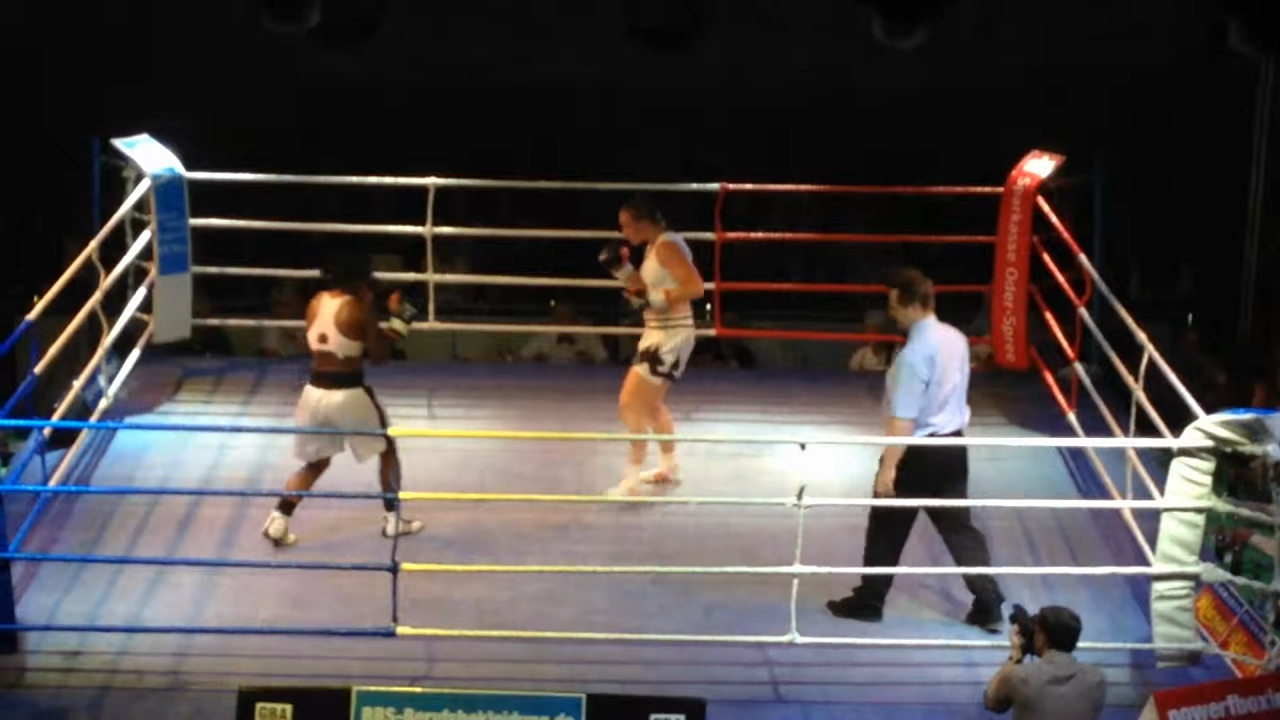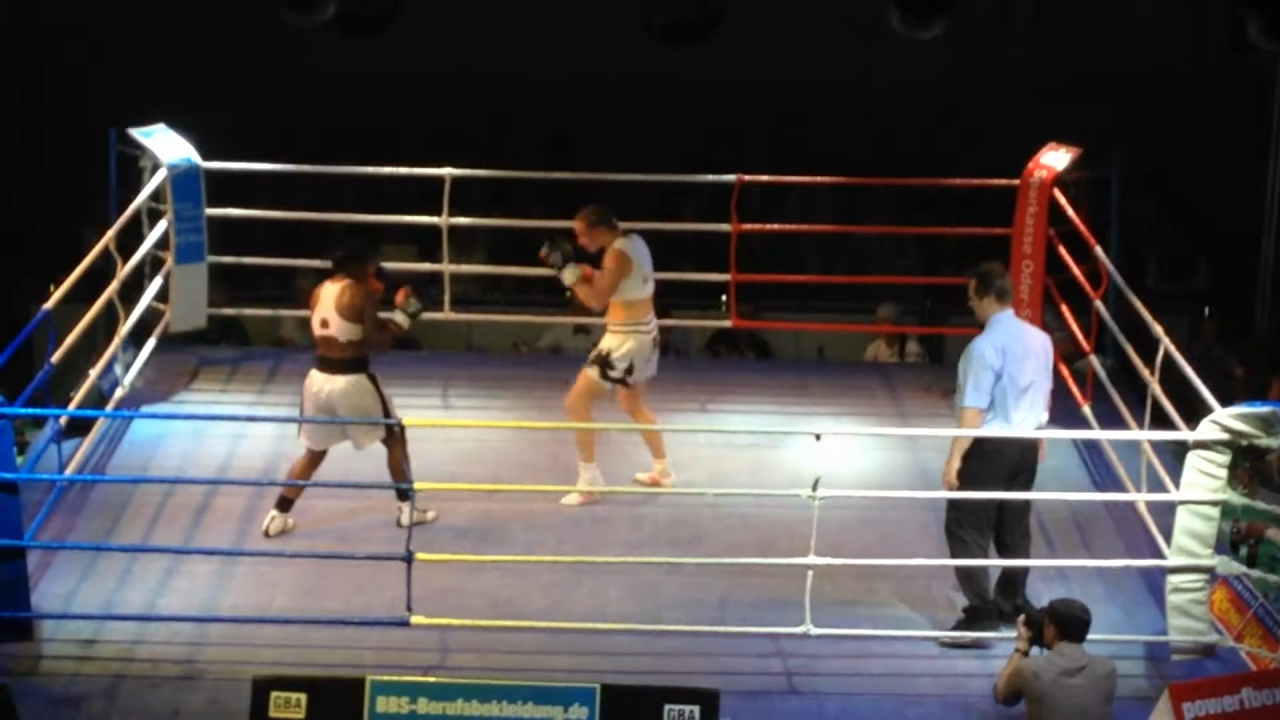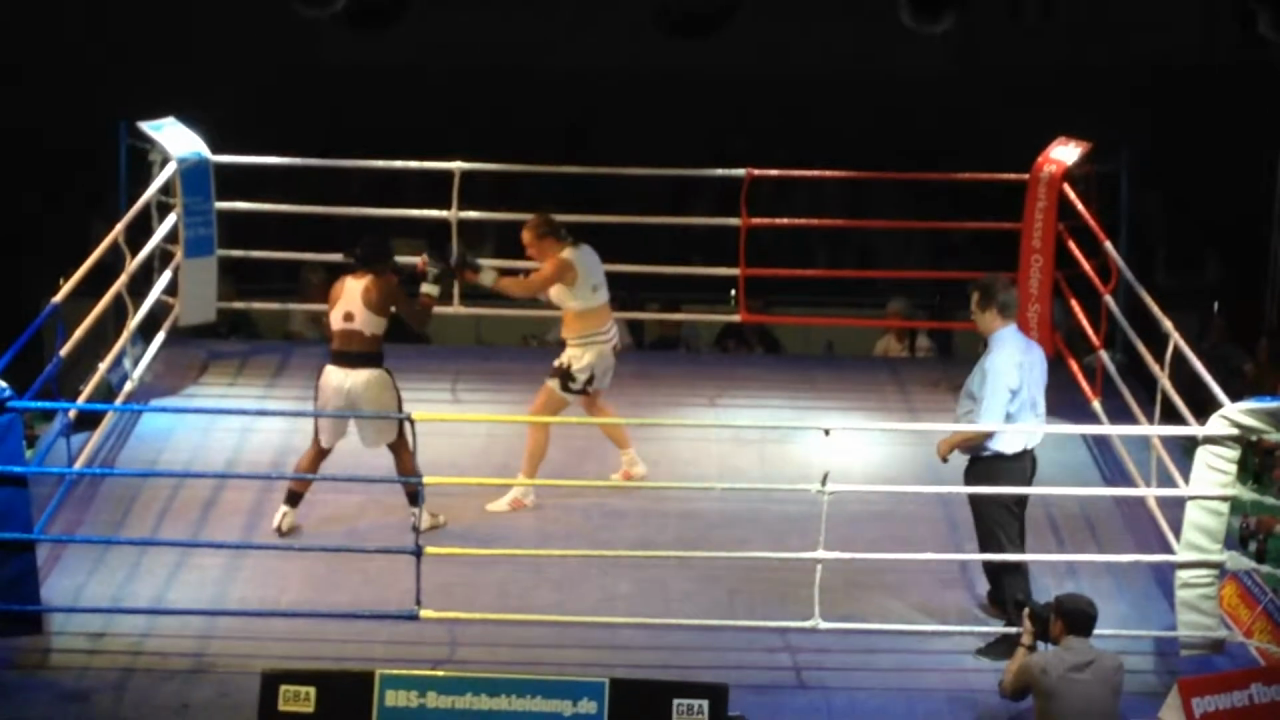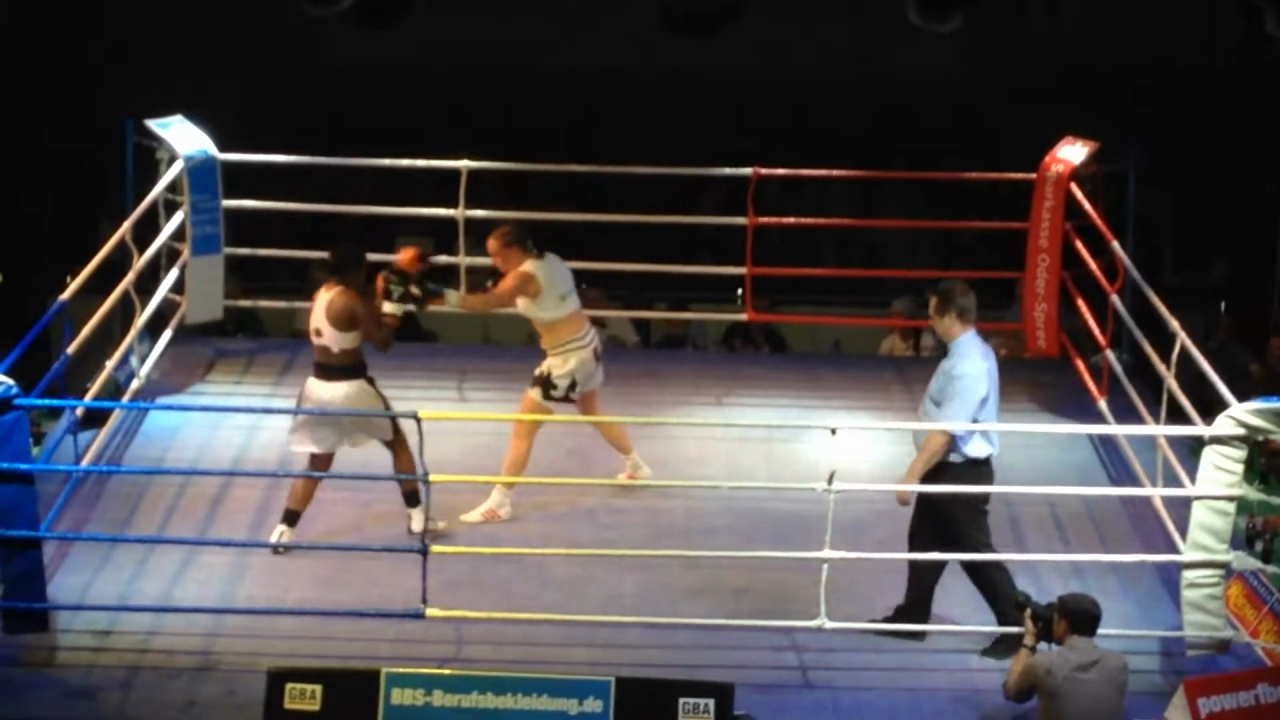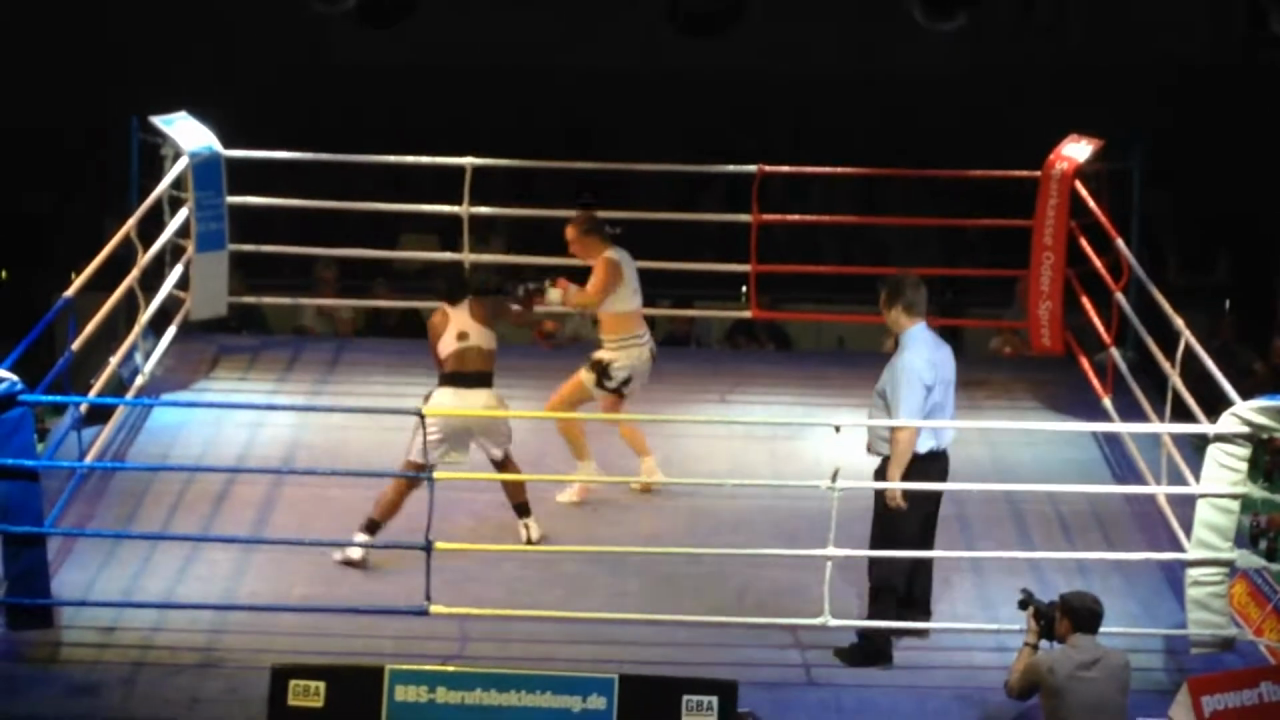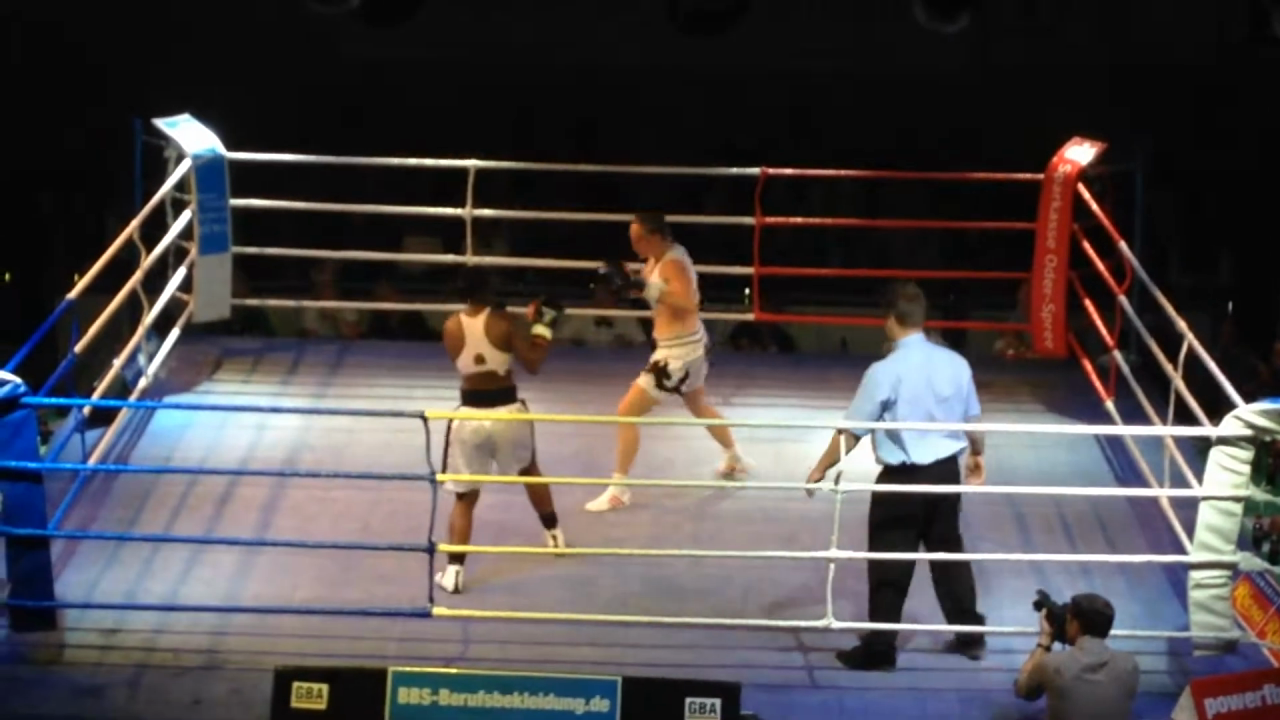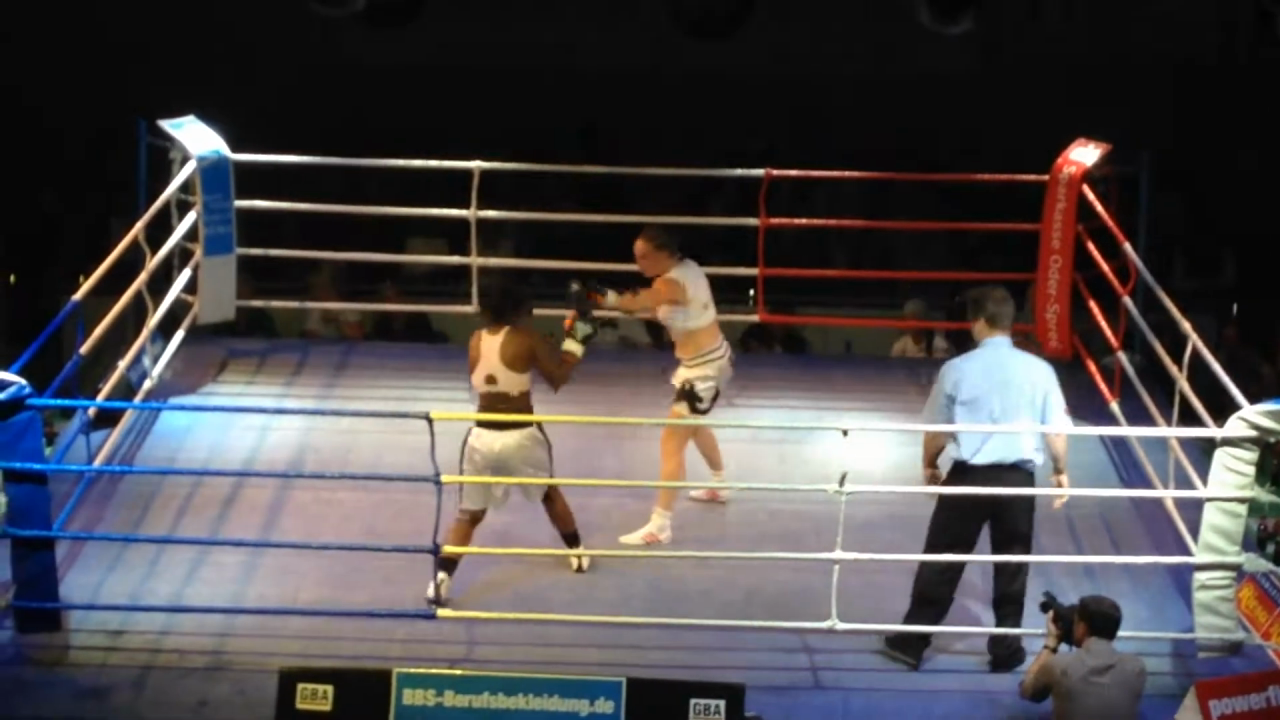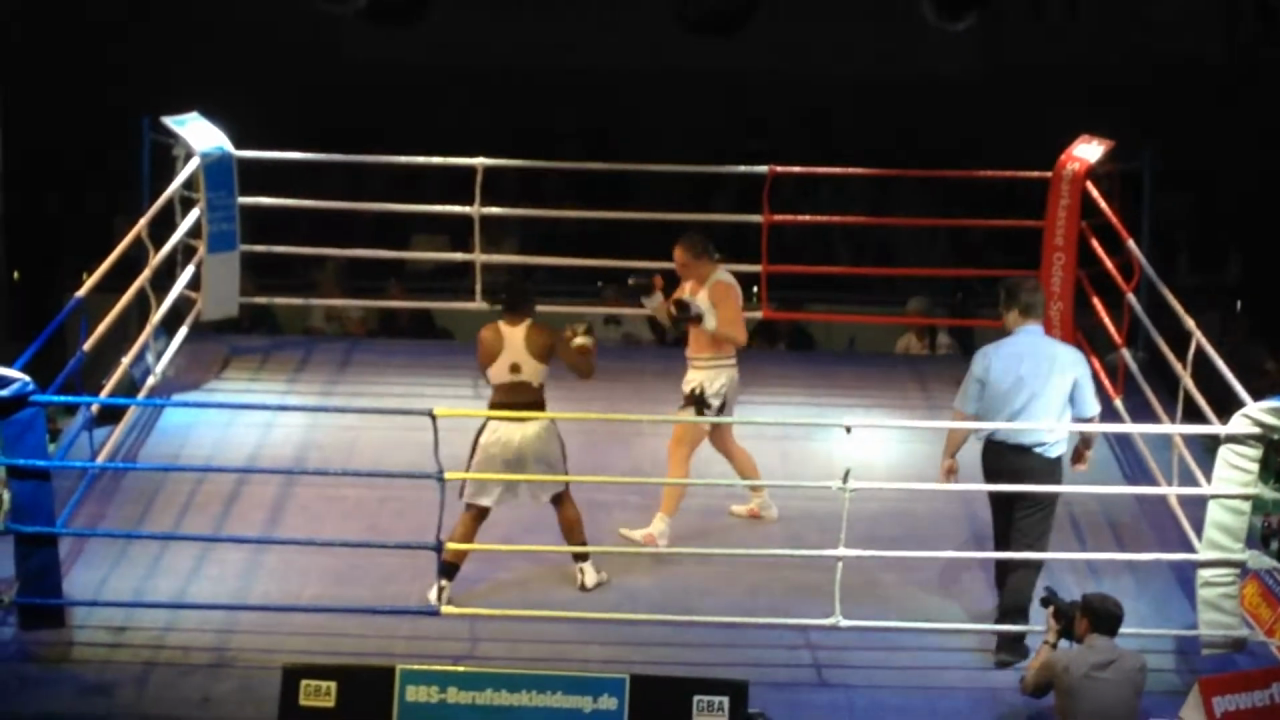
dt=0.5s
person 1, frame 1
left shoulder: (915, 353)
right shoulder: (957, 339)
left elbow: (904, 418)
left wrist: (888, 466)
left hip: (920, 451)
right hip: (953, 444)
left knee: (887, 526)
right knee: (959, 524)
left ankle: (868, 600)
right ankle: (988, 603)
person 1, frame 2
left shoulder: (986, 344)
right shoulder: (1039, 339)
left elbow: (974, 408)
right elbow: (1044, 394)
left wrist: (954, 456)
left hip: (989, 447)
right hip: (1026, 444)
left knee: (965, 529)
right knee: (1015, 527)
left ankle: (979, 614)
right ankle: (1012, 605)
person 1, frame 3
left shoulder: (999, 360)
right shoulder: (1032, 350)
left elbow: (985, 425)
left wrist: (950, 442)
left hip: (996, 466)
right hip: (1023, 457)
left knee: (1000, 545)
right knee: (1010, 539)
left ankle: (1020, 631)
right ankle: (1008, 601)
person 1, frame 4
left shoulder: (966, 368)
right shoulder: (971, 353)
left elbow: (944, 433)
left wrist: (911, 476)
left hip: (962, 472)
right hip: (951, 468)
left knee: (975, 551)
right knee: (923, 542)
left ankle: (1015, 626)
right ankle: (912, 616)
person 1, frame 5
left shoulder: (910, 359)
right shoulder: (938, 347)
left elbow: (907, 428)
left wrist: (893, 479)
right wrist: (878, 430)
left hip: (912, 466)
right hip: (934, 459)
left knee: (889, 553)
right knee: (917, 544)
left ankle: (876, 643)
right ankle: (915, 615)
person 1, frame 6
left shoulder: (884, 371)
right shoulder: (955, 362)
left elbow: (850, 432)
right elbow: (972, 420)
left wrist: (819, 468)
right wrist: (977, 455)
left hip: (901, 479)
right hip: (945, 473)
left knee: (888, 565)
right knee: (949, 554)
left ankle: (880, 649)
right ankle: (969, 634)
person 1, frame 7
left shoulder: (956, 369)
right shoulder: (1039, 370)
left elbow: (936, 431)
right elbow: (1056, 433)
left wrist: (929, 465)
right wrist: (1061, 471)
left hip: (966, 478)
right hip: (1016, 480)
left knee: (941, 560)
right knee: (1012, 566)
left ankle: (912, 640)
right ankle: (1005, 649)
person 1, frame 8
left shoulder: (988, 356)
right shoulder: (1070, 357)
left elbow: (965, 414)
right elbow: (1087, 417)
left wrist: (949, 456)
right wrist: (1084, 447)
left hip: (997, 456)
right hip: (1041, 463)
left knee: (1005, 535)
right knee: (1027, 547)
left ankle: (1010, 609)
right ankle: (1009, 638)
person 2, frame 1
left shoulder: (316, 302)
right shoulder: (360, 308)
right elbow: (380, 355)
right wrist: (398, 319)
left hip: (315, 392)
right hip: (349, 395)
left knee: (315, 463)
right knee: (387, 451)
left ankle: (279, 521)
right ankle: (393, 520)
person 2, frame 2
left shoulder: (319, 291)
right shoulder: (359, 293)
right elbow: (377, 344)
right wrist: (403, 314)
left hip: (318, 379)
right hip: (352, 381)
left knee: (313, 453)
right knee: (395, 439)
left ankle: (277, 517)
right ankle: (408, 509)
person 2, frame 3
left shoulder: (338, 286)
right shoulder: (385, 286)
right elbow: (419, 319)
right wrist: (429, 282)
left hip: (334, 374)
right hip: (370, 376)
left knee: (319, 447)
right knee: (399, 444)
left ankle: (287, 513)
right ankle: (419, 514)
person 2, frame 4
left shoulder: (321, 294)
right shoulder: (352, 298)
right elbow: (382, 342)
left wrist: (395, 280)
right wrist: (392, 302)
left hip: (318, 387)
right hip: (352, 388)
left knee: (317, 464)
right knee: (398, 443)
left ankle: (283, 531)
right ankle: (416, 517)
person 2, frame 5
left shoulder: (436, 320)
right shoulder: (485, 306)
right elbow: (519, 317)
right wrist: (540, 324)
left hip: (446, 398)
right hip: (484, 399)
left knee: (408, 475)
right knee: (503, 460)
left ankle: (361, 542)
right ankle: (529, 526)
person 2, frame 6
left shoulder: (451, 326)
right shoulder: (504, 321)
right elbow: (533, 365)
right wrist: (544, 327)
left hip: (471, 416)
right hip: (508, 412)
left knee: (465, 498)
right knee: (529, 470)
left ankle: (454, 572)
right ankle: (554, 536)
person 2, frame 7
left shoulder: (476, 341)
right shoulder: (526, 339)
right elbow: (557, 380)
right wrist: (576, 340)
left hip: (483, 436)
right hip: (522, 434)
left knee: (469, 515)
right knee: (550, 494)
left ankle: (440, 578)
right ankle: (577, 554)
person 2, frame 8
left shoulder: (487, 335)
right shoulder: (545, 335)
right elbow: (586, 370)
right wrist: (582, 339)
left hip: (498, 430)
right hip: (537, 429)
left knee: (474, 513)
right knee: (561, 499)
left ankle: (443, 585)
right ankle: (586, 570)
person 3, frame 1
left shoulder: (668, 247)
right shoulder: (654, 246)
left elbow: (695, 287)
right elbow: (645, 289)
left wrist: (653, 300)
right wrist: (621, 268)
left hip: (670, 335)
right hip: (658, 332)
left knee: (629, 403)
right knee: (651, 403)
left ankle: (634, 477)
right ankle: (669, 466)
person 3, frame 2
left shoulder: (617, 253)
right shoulder: (632, 242)
left elbow: (596, 302)
left wrist: (565, 269)
right wrist: (587, 275)
left hip: (627, 340)
right hip: (644, 335)
left knee: (576, 401)
right knee: (634, 405)
left ankle: (590, 480)
right ankle: (662, 471)
person 3, frame 3
left shoulder: (562, 263)
right shoulder: (584, 252)
left elbow: (524, 289)
left wrist: (479, 274)
right wrist: (542, 288)
left hip: (585, 350)
right hip: (605, 341)
left knee: (538, 416)
right knee: (593, 404)
left ankle: (523, 492)
right ankle: (632, 463)
person 3, frame 4
left shoulder: (523, 276)
right shoulder: (551, 261)
left elbow: (487, 303)
left wrist: (445, 296)
right wrist: (505, 296)
left hip: (566, 358)
right hip: (587, 345)
left knee: (524, 429)
right knee: (590, 410)
left ankle: (499, 503)
right ankle: (635, 466)
person 3, frame 5
left shoulder: (608, 262)
right shoulder: (614, 259)
left elbow: (590, 303)
right elbow: (594, 298)
left wrist: (551, 295)
right wrist: (567, 288)
left hip: (622, 353)
right hip: (637, 348)
left knee: (557, 407)
right knee: (612, 411)
left ankle: (587, 474)
right ankle: (650, 470)
person 3, frame 6
left shoulder: (674, 263)
right shoulder: (657, 257)
left elbow: (690, 303)
right elbow: (641, 286)
left wrist: (651, 290)
right wrist: (619, 279)
left hip: (678, 352)
right hip: (678, 346)
left knee: (627, 414)
right knee: (699, 405)
left ankle: (618, 491)
right ankle: (735, 460)
person 3, frame 7
left shoulder: (671, 283)
right shoulder: (687, 268)
left elbow: (636, 303)
left wrist: (602, 296)
left hip: (702, 369)
right hip: (714, 358)
left knee: (672, 442)
right knee: (693, 424)
left ankle: (659, 526)
right ankle: (719, 485)
person 3, frame 8
left shoulder: (723, 286)
right shoulder: (691, 281)
left elbow: (738, 337)
right elbow: (669, 318)
left wrist: (703, 318)
right wrist: (654, 297)
left hip: (712, 376)
right hip: (703, 373)
left knee: (679, 450)
right knee: (724, 441)
left ankle: (659, 530)
right ankle: (762, 504)
